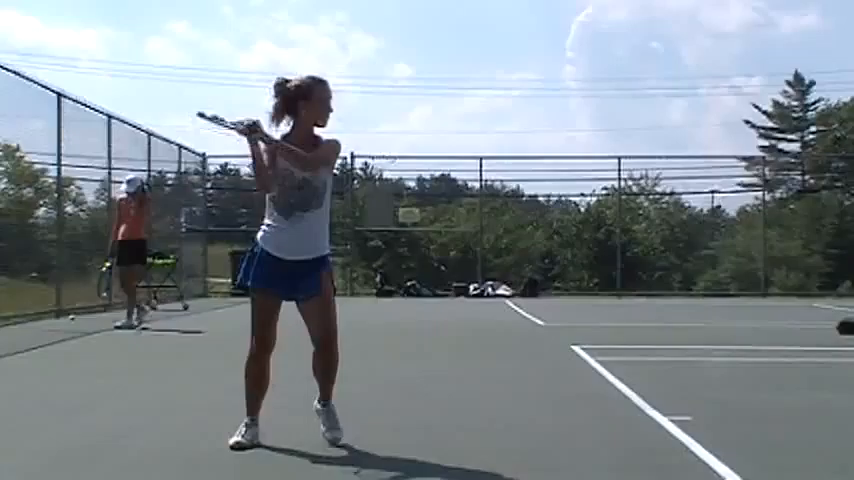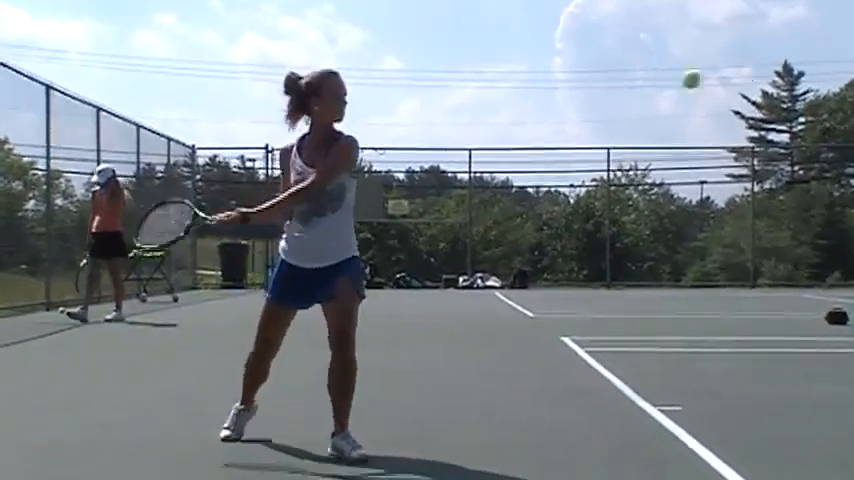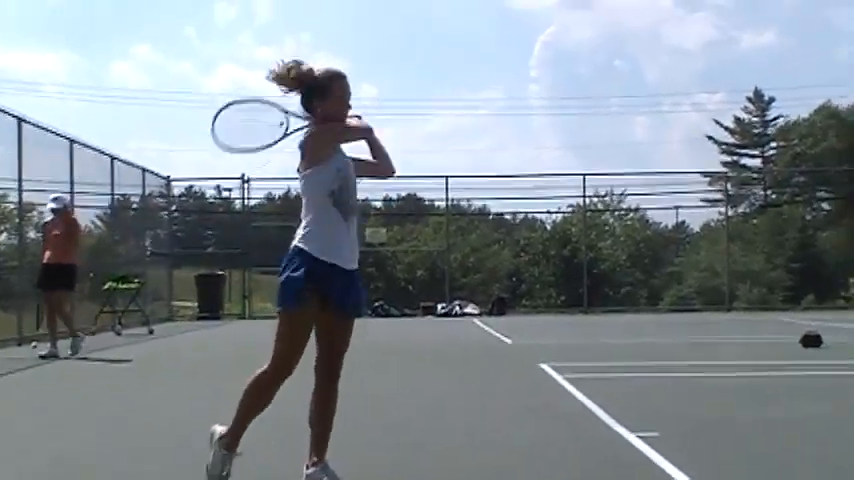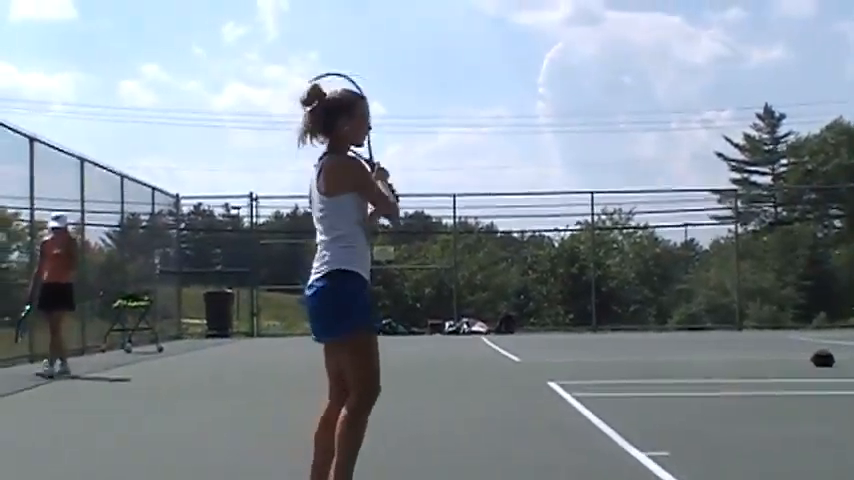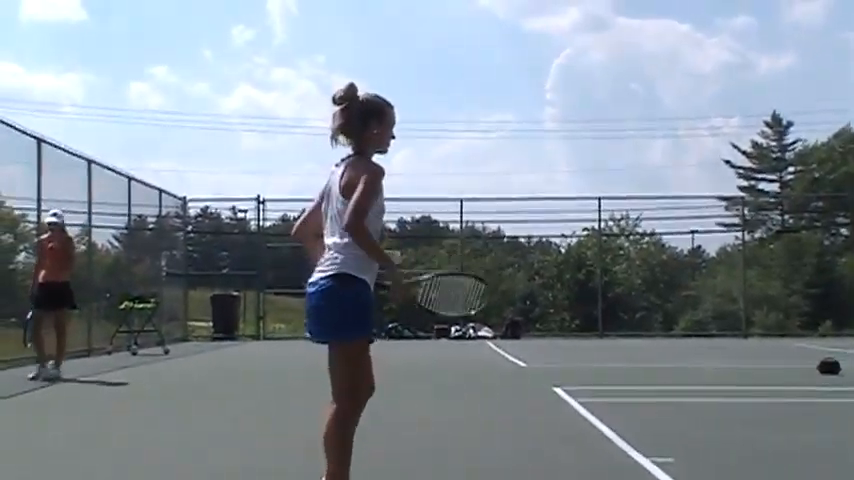
dt=0.4s
person 1, frame 1
left shoulder: (329, 148)
right shoulder: (271, 149)
left elbow: (308, 163)
right elbow: (266, 183)
left wrist: (265, 138)
right wrist: (255, 145)
left hip: (312, 258)
right hip: (271, 255)
left knee: (326, 340)
right knee: (261, 344)
left ankle: (324, 405)
right ankle: (251, 422)
person 1, frame 2
left shoulder: (348, 147)
right shoulder: (291, 151)
left elbow: (310, 189)
right elbow: (286, 208)
left wrist: (252, 214)
right wrist: (250, 215)
left hip: (339, 263)
right hip: (294, 262)
left knee: (343, 346)
right knee: (264, 347)
left ankle: (341, 431)
right ankle: (245, 407)
person 1, frame 3
left shoulder: (335, 148)
right shoulder: (320, 136)
left elbow: (386, 169)
right elbow: (366, 131)
left wrist: (368, 143)
right wrist: (362, 130)
left hip: (342, 268)
right hip: (311, 263)
left knee: (329, 372)
right knee: (282, 365)
right ankle: (229, 437)
person 1, frame 4
left shoulder: (324, 170)
right shoulder: (349, 166)
right elbow: (388, 210)
right wrist: (381, 193)
left hip: (328, 285)
right hip: (341, 285)
left knee: (342, 396)
right knee: (364, 393)
person 1, frame 5
left shoulder: (339, 173)
right shoulder: (369, 171)
left elbow: (302, 231)
right elbow: (354, 224)
right wrist: (390, 267)
left hip: (327, 285)
right hip: (345, 289)
left knee: (358, 391)
right knee: (348, 398)
person 2, frame 1
left shoulder: (144, 202)
right shoulder: (121, 200)
left elbow: (137, 215)
right elbow: (117, 224)
left wrist: (135, 199)
right wrist: (112, 244)
left hip: (136, 243)
right hip: (122, 243)
left knee: (130, 282)
right knee: (124, 283)
left ankle: (129, 318)
right ankle: (140, 309)
person 2, frame 2
left shoulder: (117, 193)
right shoulder: (96, 193)
left elbow: (112, 207)
right elbow: (94, 215)
left wrist: (108, 190)
left hip: (113, 236)
right hip: (97, 236)
left knee: (115, 276)
right knee: (92, 275)
left ankle: (118, 311)
right ankle: (83, 310)
person 2, frame 3
left shoulder: (71, 223)
right shoulder: (47, 224)
left elbow: (73, 245)
right elbow: (45, 248)
right wrist: (41, 269)
left hip: (64, 267)
right hip: (48, 267)
left knee: (60, 307)
right knee: (49, 309)
left ankle: (75, 336)
right ankle: (53, 346)
person 2, frame 4
left shoulder: (70, 243)
right shoulder: (45, 243)
left elbow: (73, 266)
right elbow: (40, 267)
right wrist: (32, 288)
left hip: (62, 287)
right hip: (47, 287)
left knee: (55, 328)
right knee: (55, 329)
left ankle: (51, 365)
right ankle: (64, 363)
person 2, frame 5
left shoulder: (66, 241)
right shoulder: (42, 241)
left elbow: (70, 265)
right elbow: (38, 265)
right wrist: (33, 287)
left hip: (60, 286)
right hip: (43, 286)
left knee: (60, 330)
right knee: (36, 328)
left ankle: (56, 367)
right ankle: (42, 366)
